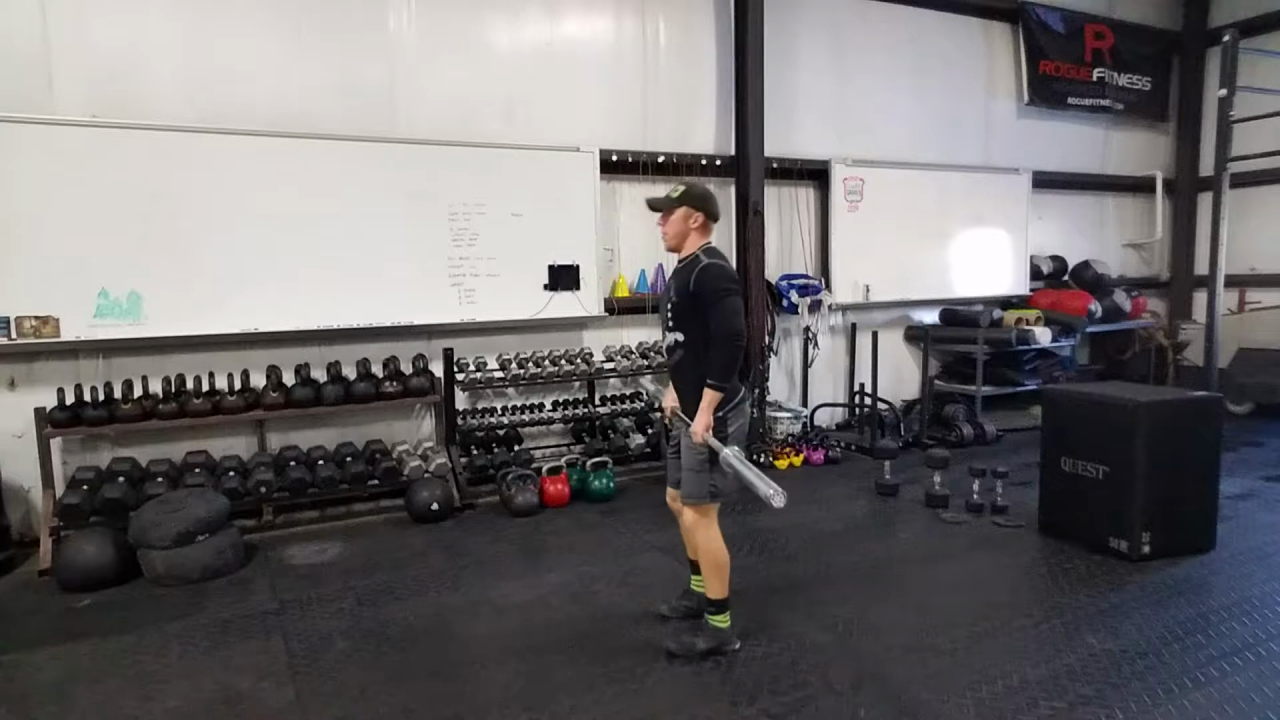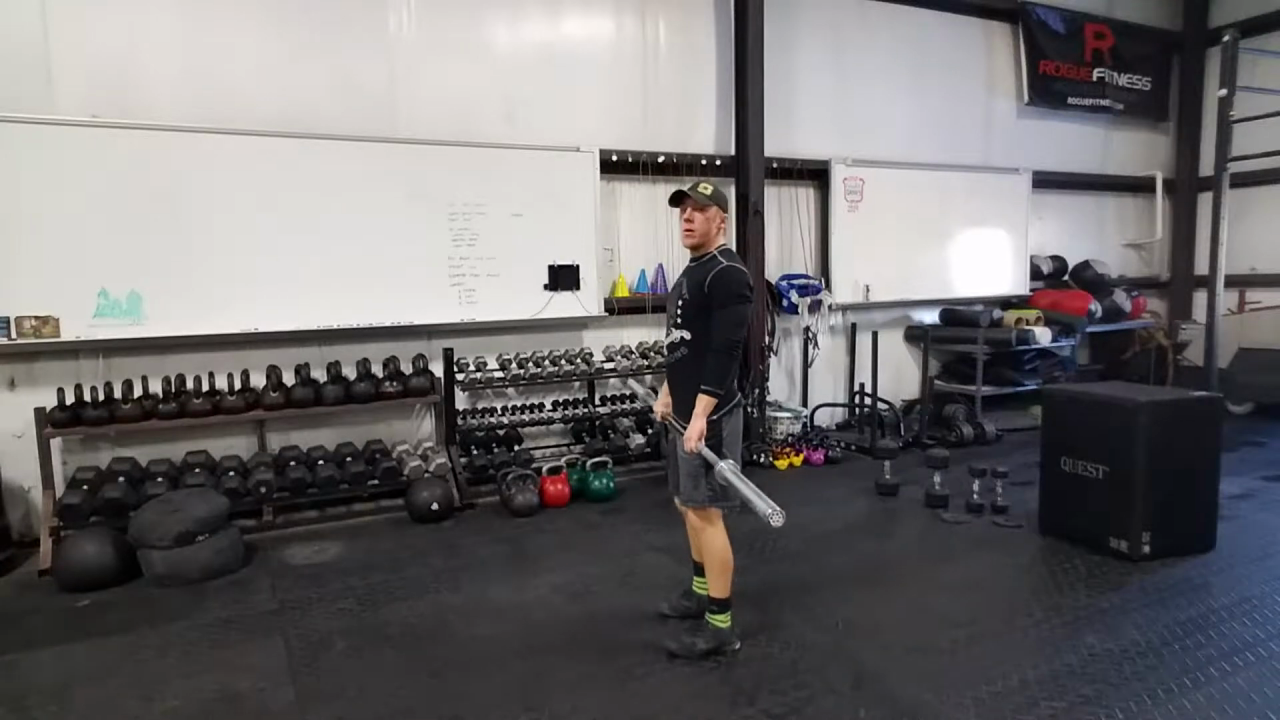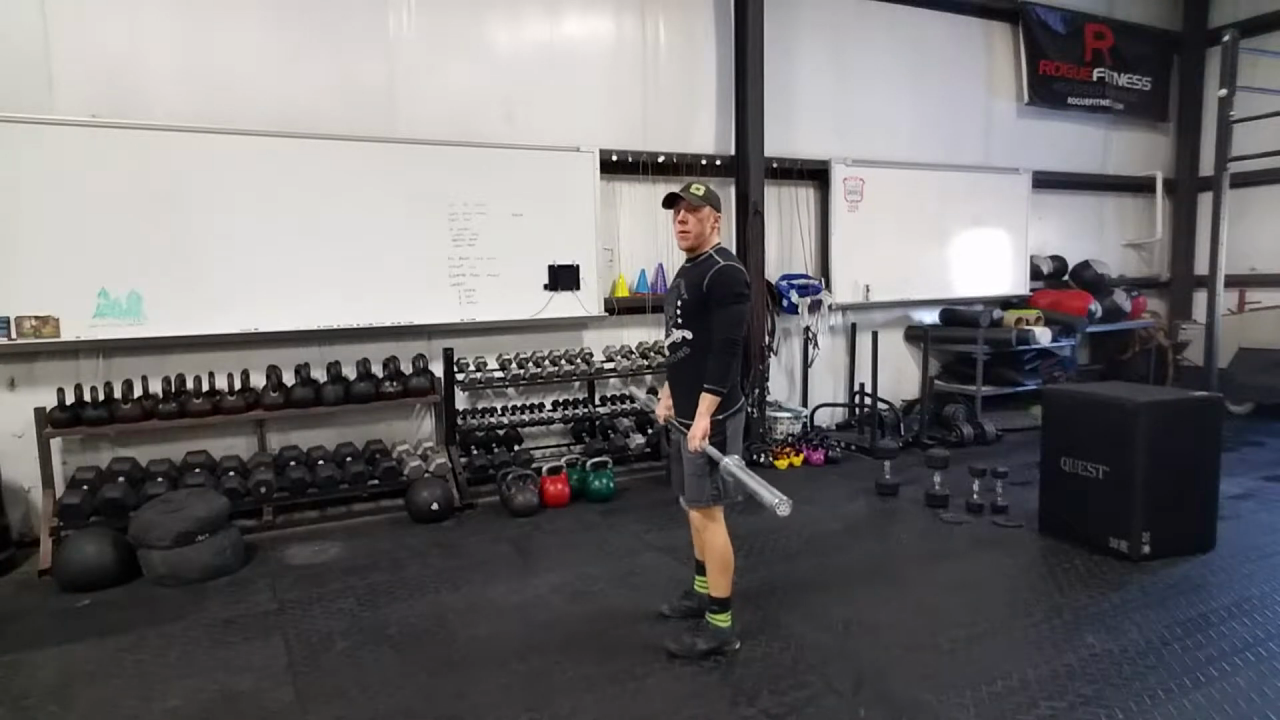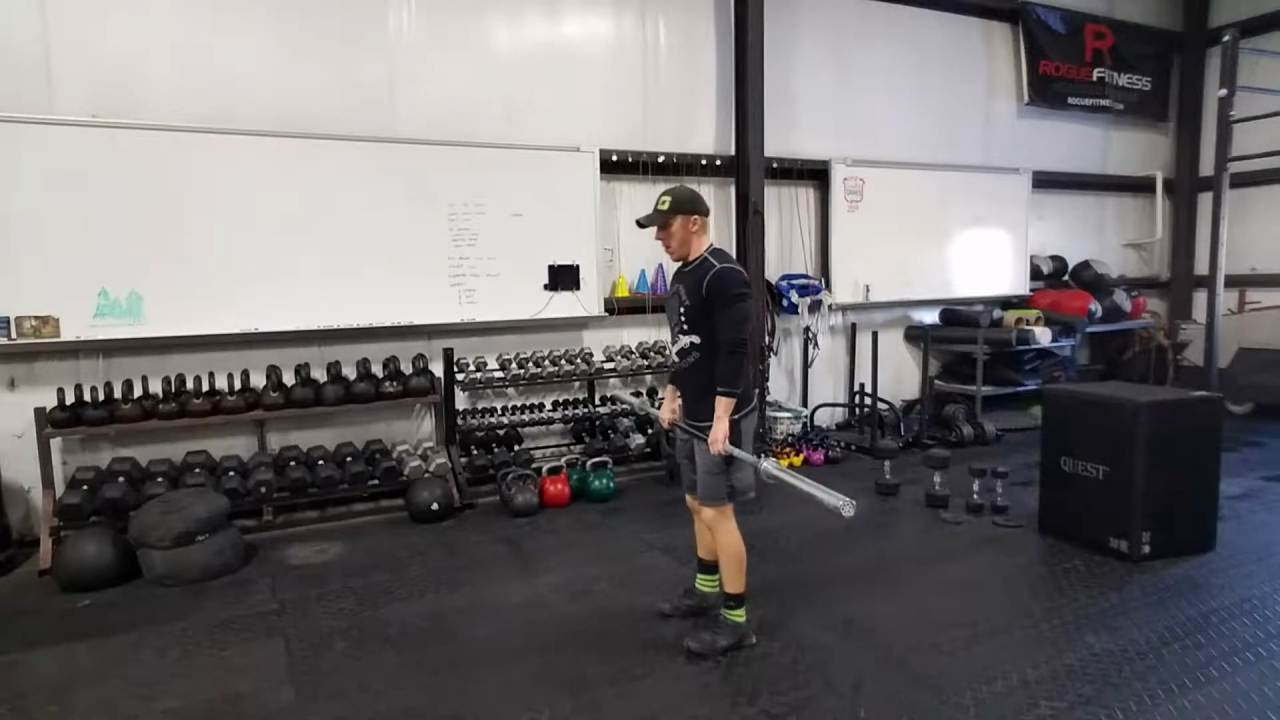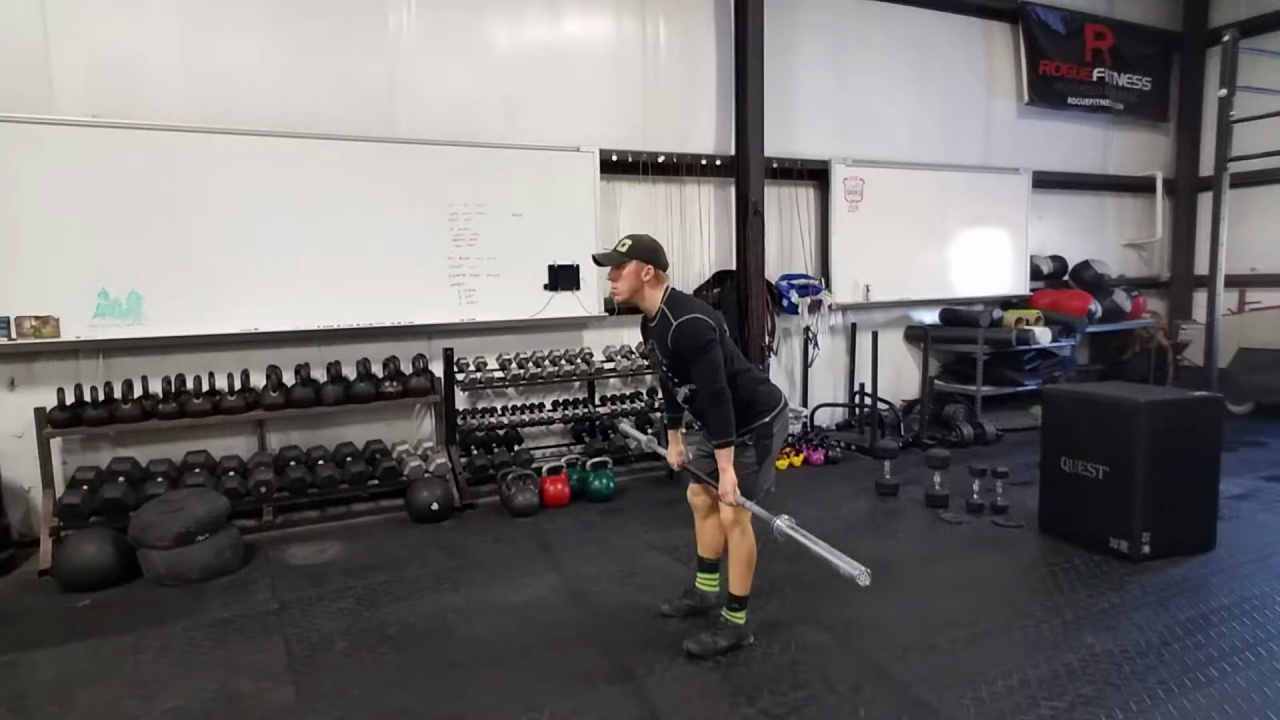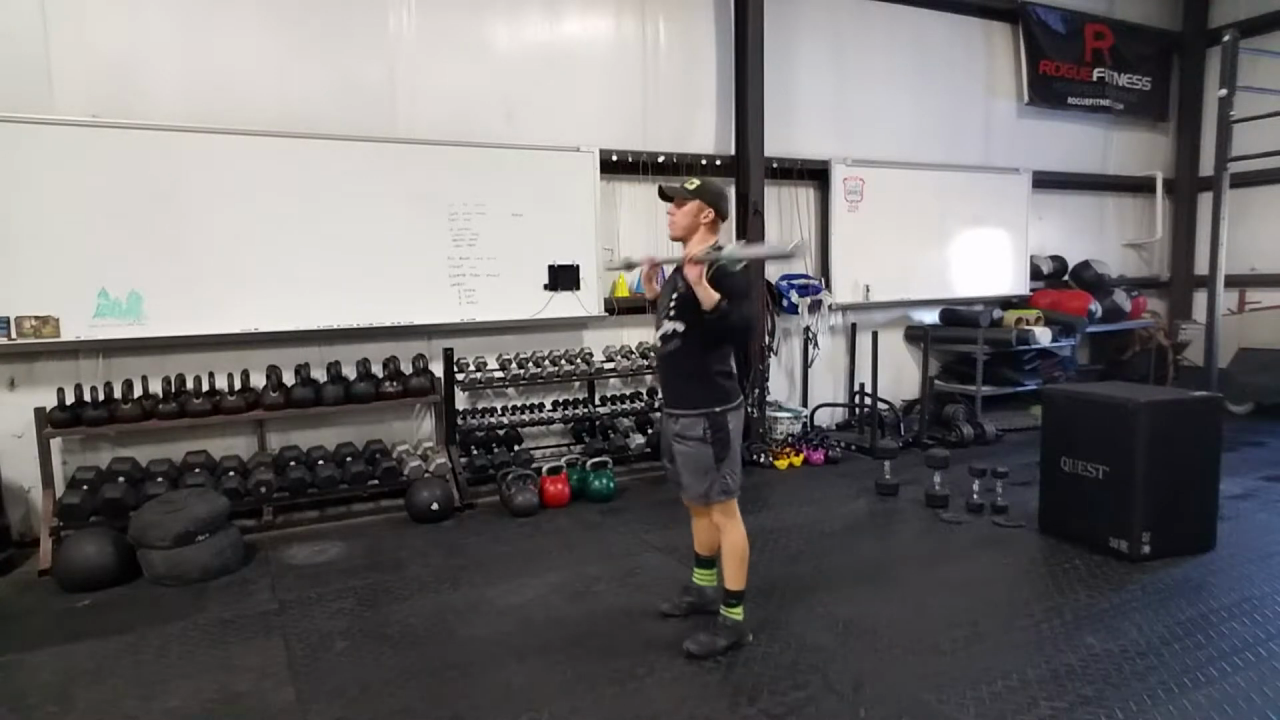
dt=0.7s
person 1, frame 1
left shoulder: (711, 271)
right shoulder: (685, 269)
left elbow: (731, 340)
left wrist: (707, 410)
right wrist: (674, 389)
left hip: (715, 413)
right hip: (691, 409)
left knee: (697, 516)
right knee: (678, 500)
left ankle: (719, 625)
right ankle: (700, 591)
person 1, frame 2
left shoulder: (727, 274)
right shoulder: (693, 271)
left elbow: (724, 352)
left wrist: (700, 417)
right wrist: (667, 392)
left hip: (709, 414)
right hip: (684, 409)
left knee: (707, 514)
right knee: (689, 506)
left ankle: (719, 625)
right ankle: (701, 592)
person 1, frame 3
left shoulder: (724, 273)
right shoulder: (686, 272)
left elbow: (726, 351)
left wrist: (705, 415)
right wrist: (668, 395)
left hip: (712, 415)
right hip: (685, 411)
left knee: (707, 514)
right knee: (693, 508)
left ankle: (720, 625)
right ankle: (703, 592)
person 1, frame 4
left shoulder: (723, 275)
right shoulder: (682, 275)
left elbow: (734, 352)
left wrist: (722, 418)
right wrist: (671, 397)
left hip: (723, 417)
right hip: (693, 414)
left knee: (717, 513)
right knee: (698, 505)
left ankle: (735, 620)
right ankle: (706, 591)
person 1, frame 5
left shoulder: (688, 324)
right shoulder: (652, 323)
left elbow: (716, 396)
right elbow: (672, 385)
left wrist: (727, 467)
right wrist: (675, 438)
left hip: (756, 420)
right hip: (723, 421)
left knee: (734, 513)
right knee: (700, 498)
left ankle: (734, 623)
right ankle: (705, 592)
person 1, frame 6
left shoulder: (721, 271)
right shoulder: (681, 268)
left elbow: (738, 330)
left wrist: (701, 285)
right wrist: (651, 289)
left hip: (710, 412)
right hip: (677, 408)
left knee: (722, 510)
right knee: (696, 503)
left ankle: (733, 619)
right ankle: (703, 588)
